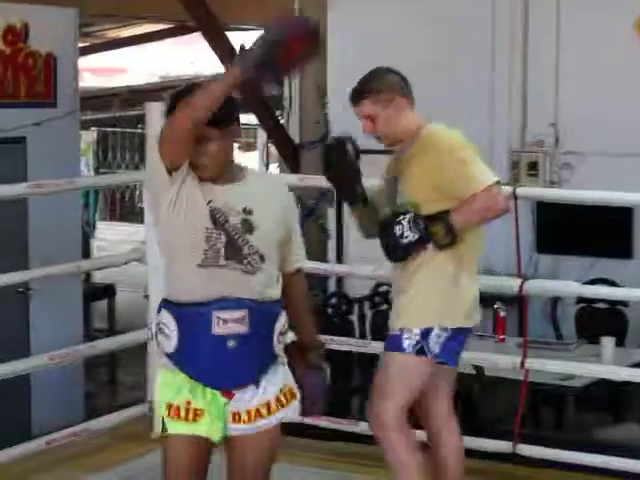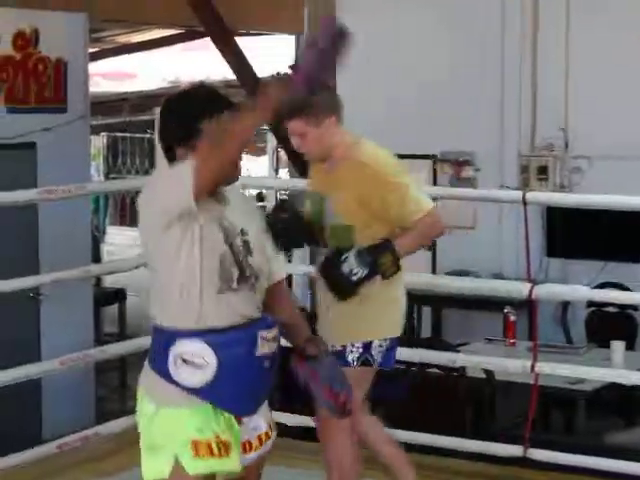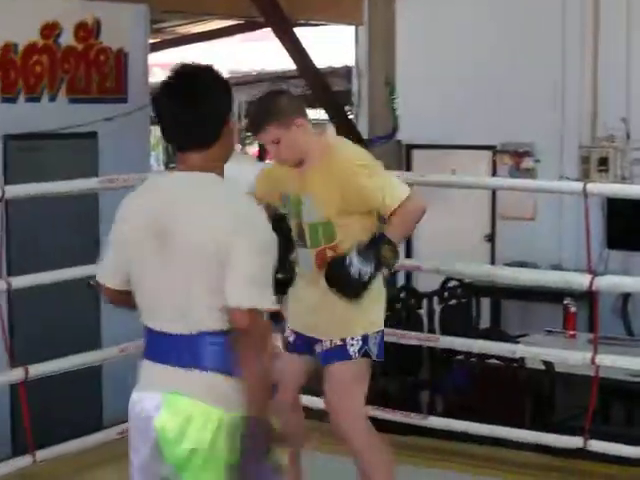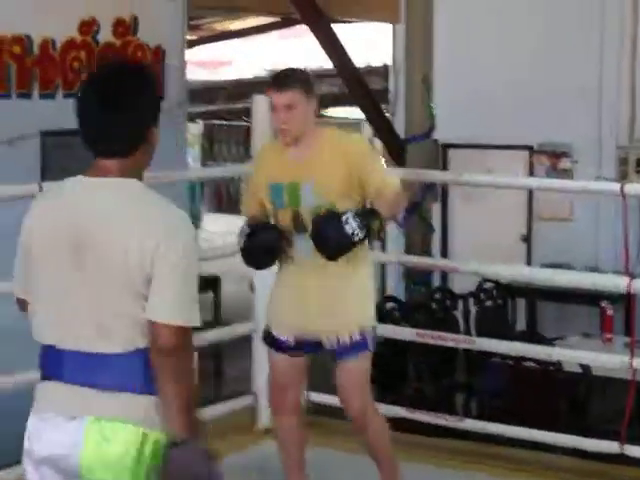
dt=0.4s
person 1, frame 1
left shoulder: (275, 193)
right shoulder: (169, 187)
left elbow: (292, 276)
right elbow: (178, 125)
left wrist: (310, 349)
right wrist: (238, 73)
left hip: (259, 366)
right hip: (188, 366)
person 1, frame 2
left shoulder: (241, 209)
right shoulder: (163, 196)
left elbow: (269, 285)
right elbow: (223, 147)
left wrist: (309, 345)
right wrist: (286, 83)
left hip: (237, 393)
right hip: (184, 399)
person 1, frame 3
left shoulder: (136, 204)
right shoulder: (241, 212)
left elbow: (114, 290)
right elbow: (247, 323)
right wrist: (257, 417)
left hip: (153, 390)
right hip: (218, 405)
person 1, frame 4
left shoulder: (43, 208)
right shoulder: (163, 222)
right elbow: (170, 342)
right wrist: (186, 437)
left hip: (51, 419)
right hip: (131, 425)
person 2, frame 1
left shoulder: (442, 144)
right shoulder: (400, 156)
left elbow: (496, 200)
right elbow: (373, 227)
left wrist: (432, 228)
right wrist: (351, 190)
left hip: (432, 306)
right hip: (419, 303)
left knee: (385, 414)
right knee: (435, 410)
person 2, frame 2
left shoulder: (374, 167)
right shoulder: (321, 168)
left elbow: (432, 224)
left wrist: (376, 260)
left hip: (366, 312)
right hip: (336, 309)
left knee: (332, 420)
right knee: (352, 414)
person 2, frame 3
left shoulder: (347, 161)
right shoulder: (281, 167)
left elbow: (412, 206)
right elbow: (259, 204)
left wrist: (376, 253)
left hip: (351, 306)
right hip: (305, 303)
left knee: (345, 418)
right knee: (282, 396)
person 2, frame 4
left shoulder: (349, 149)
right shoulder: (266, 161)
left elbow: (397, 195)
right elbow: (254, 213)
left wrist: (364, 220)
right wrist: (254, 232)
left hip: (345, 301)
right hip: (290, 302)
left knee: (358, 406)
right knee: (283, 400)
